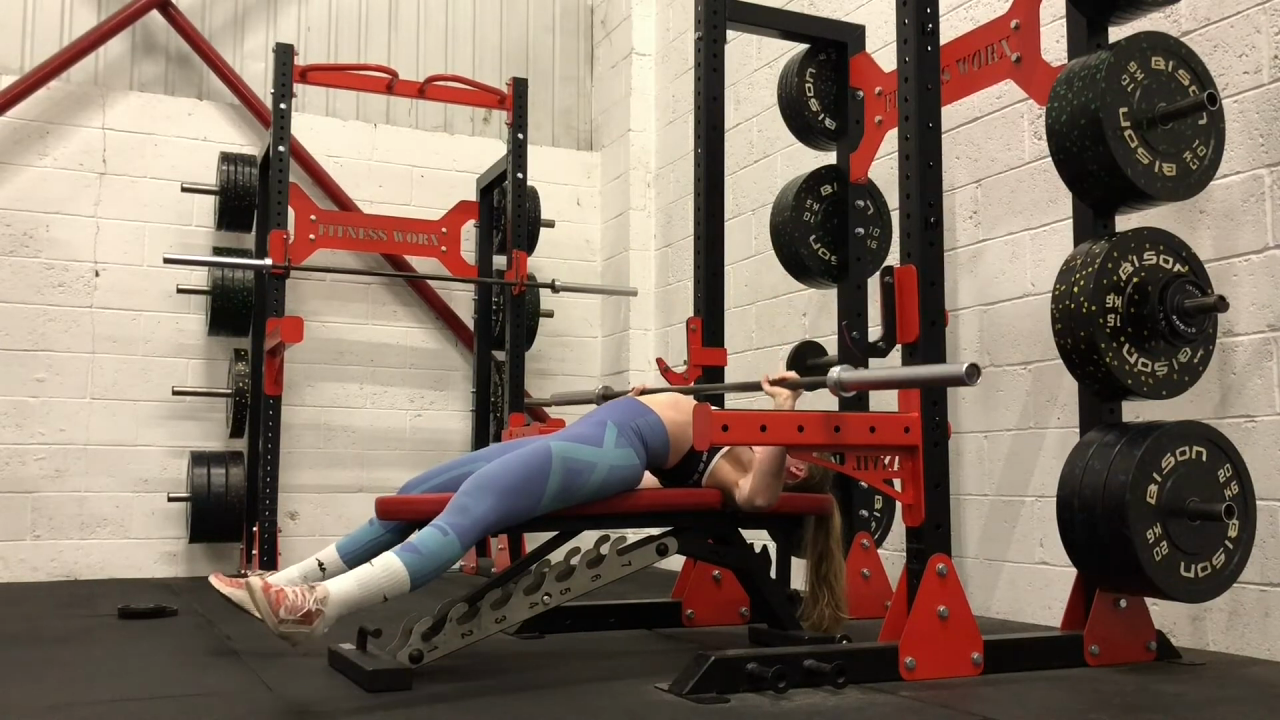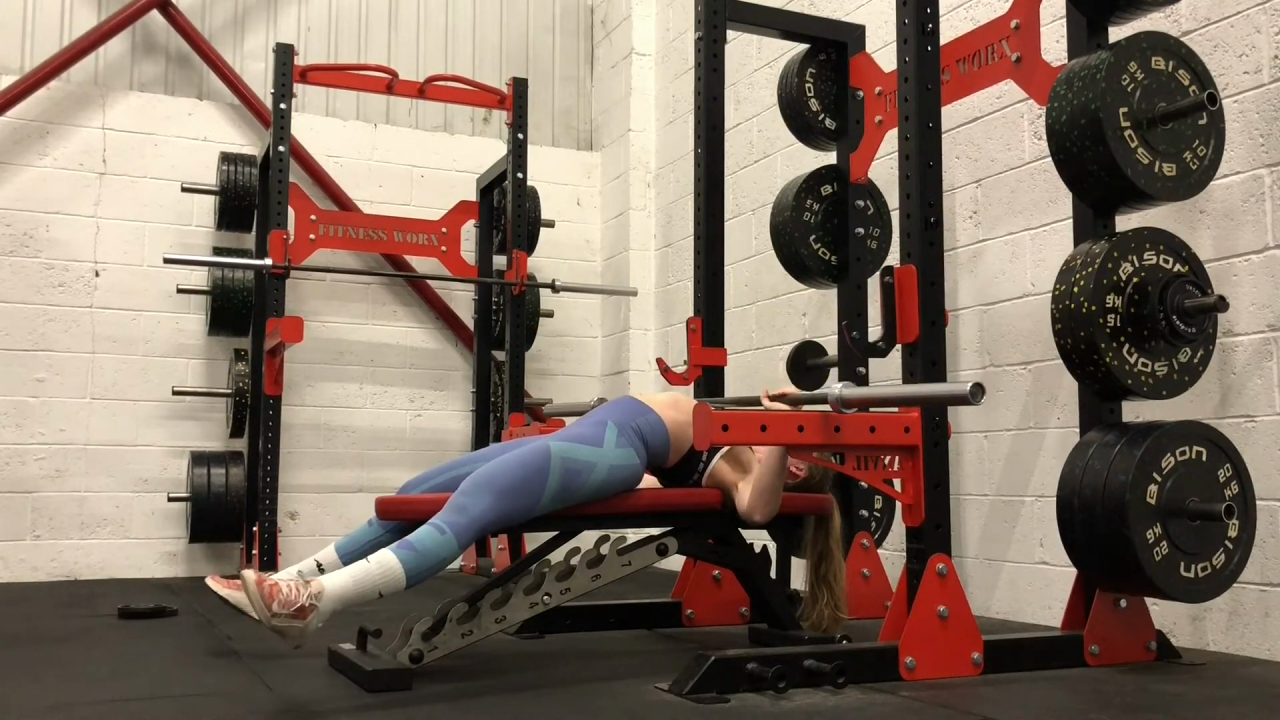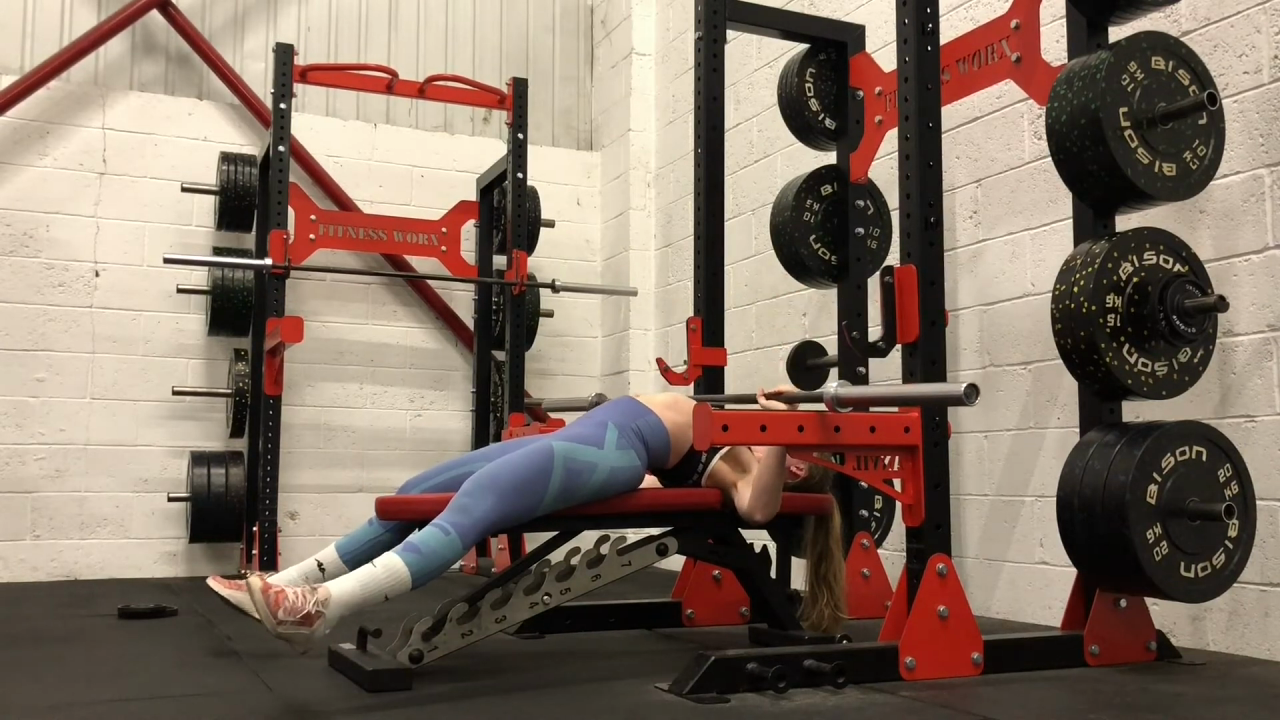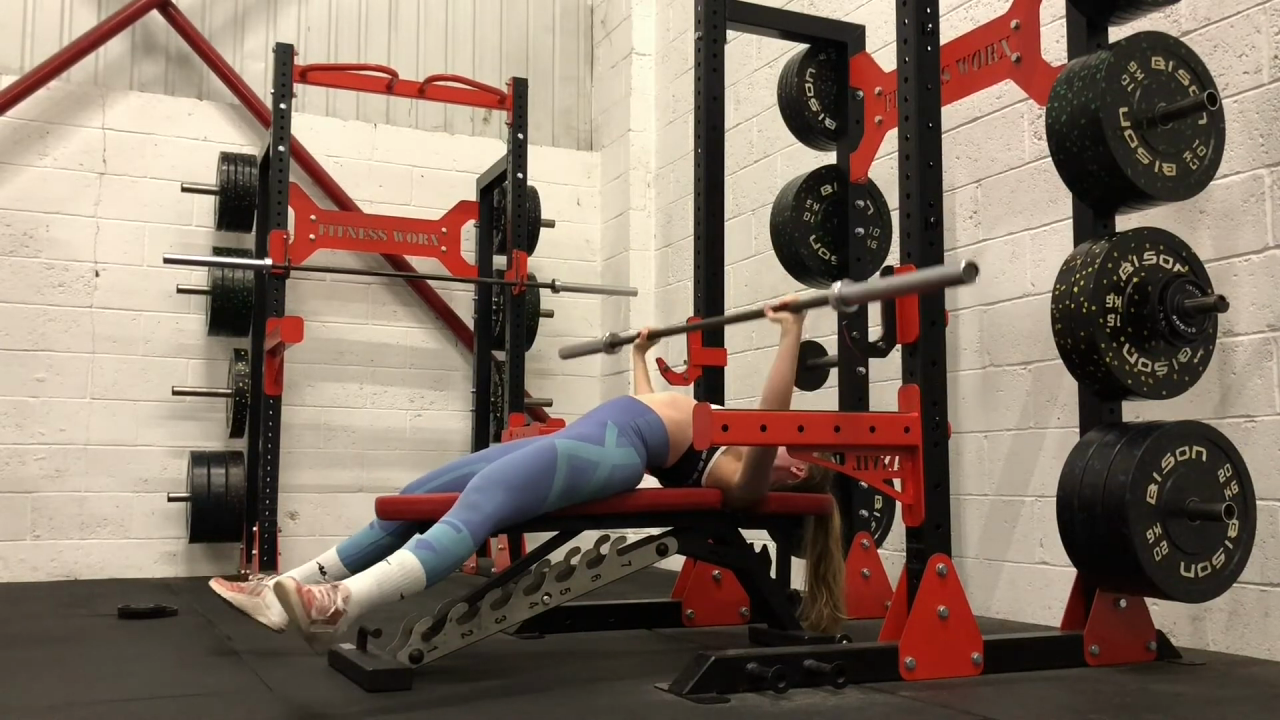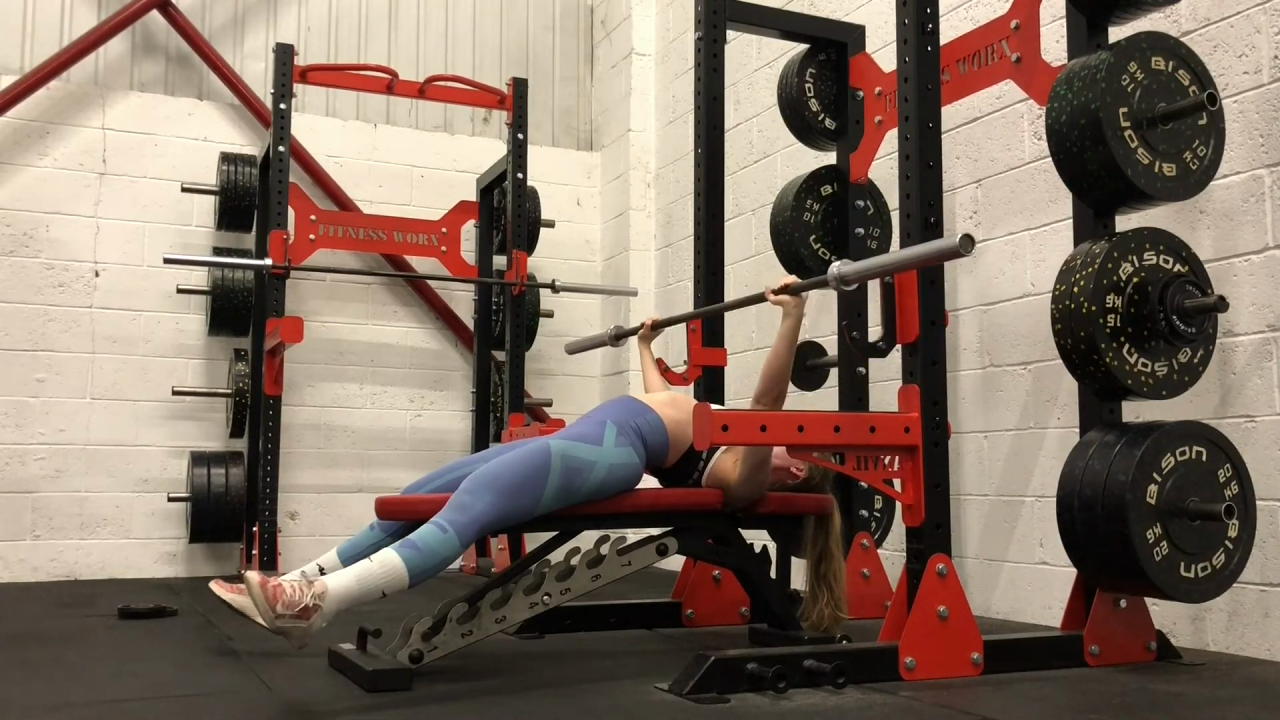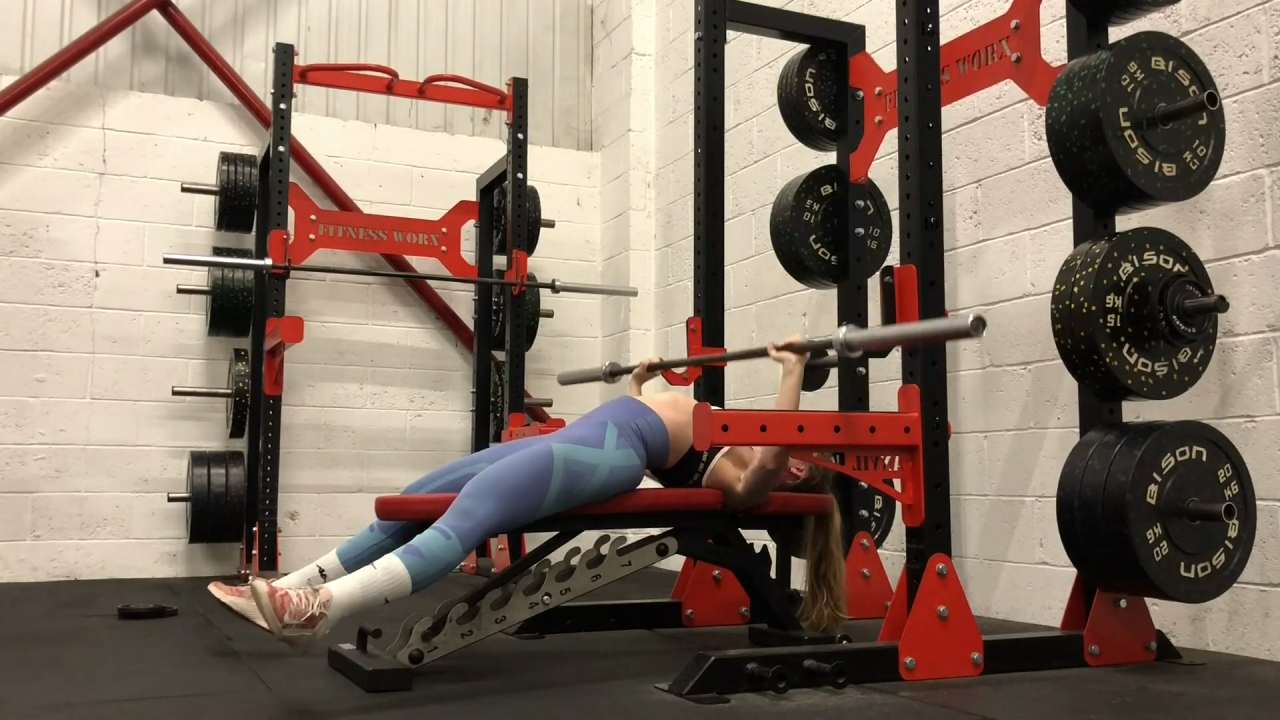
dt=0.4s
person 1, frame 1
left shoulder: (747, 481)
right shoulder: (718, 462)
left elbow: (759, 495)
left wrist: (788, 409)
right wrist: (631, 400)
left knee: (465, 514)
right knee: (414, 496)
left ankle: (317, 607)
right ankle: (290, 583)
person 1, frame 2
left shoulder: (748, 479)
right shoulder: (716, 462)
left elbow: (758, 510)
left knee: (461, 513)
right knee: (413, 496)
left ankle: (314, 601)
right ankle: (285, 584)
person 1, frame 3
left shoulder: (745, 481)
right shoulder: (724, 458)
left elbow: (760, 508)
left wrist: (784, 418)
right wrist: (629, 398)
left knee: (466, 511)
right knee: (416, 495)
left ankle: (319, 607)
right ankle: (282, 585)
person 1, frame 4
left shoulder: (744, 482)
right shoulder: (720, 454)
right elbow: (651, 402)
left wrist: (791, 337)
right wrist: (640, 355)
left knee: (472, 511)
right knee: (416, 498)
left ankle: (338, 605)
right ankle: (288, 591)
person 1, frame 5
left shoulder: (744, 483)
right shoulder: (714, 454)
left elbow: (767, 404)
right elbow: (656, 398)
left wrist: (791, 318)
right wrist: (645, 346)
left knee: (464, 511)
right knee: (416, 501)
left ankle: (317, 601)
right ankle: (289, 587)
person 1, frame 6
left shoulder: (743, 487)
right shoulder: (716, 458)
left elbow: (768, 468)
right elbow: (648, 427)
left wrist: (792, 376)
right wrist: (640, 382)
left knee: (466, 516)
right knee: (416, 498)
left ankle: (322, 606)
right ankle: (284, 591)
